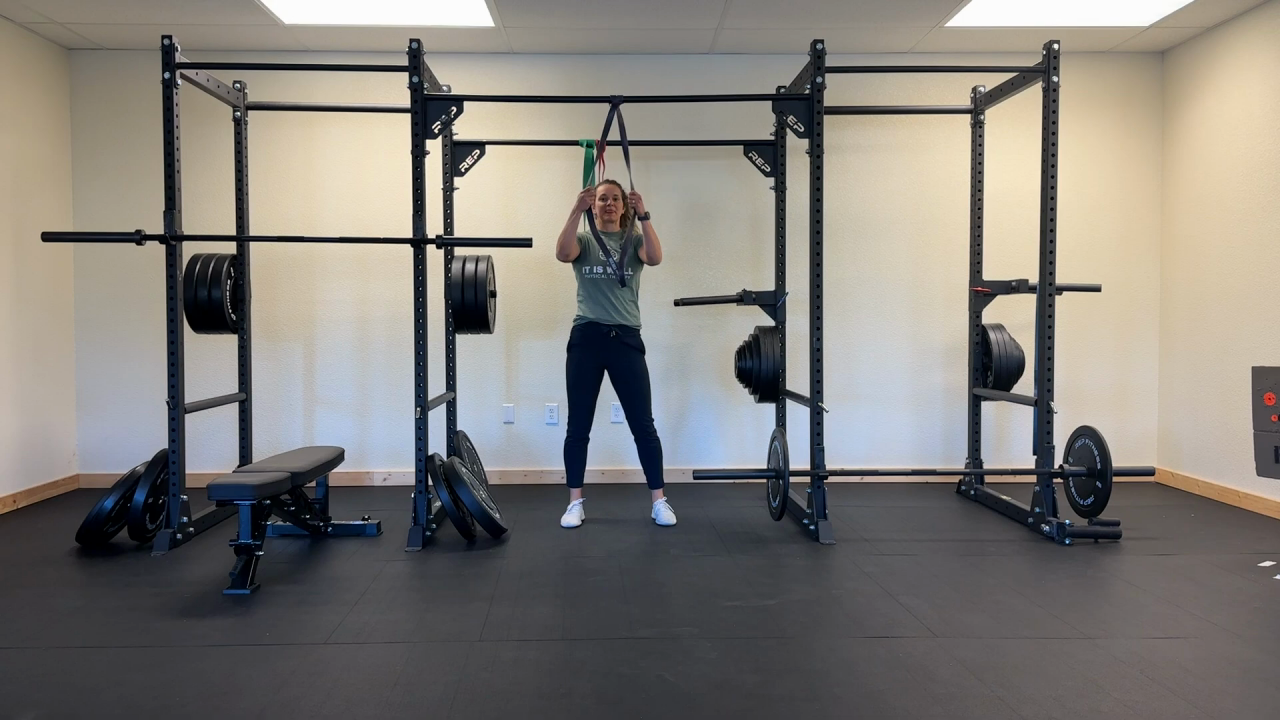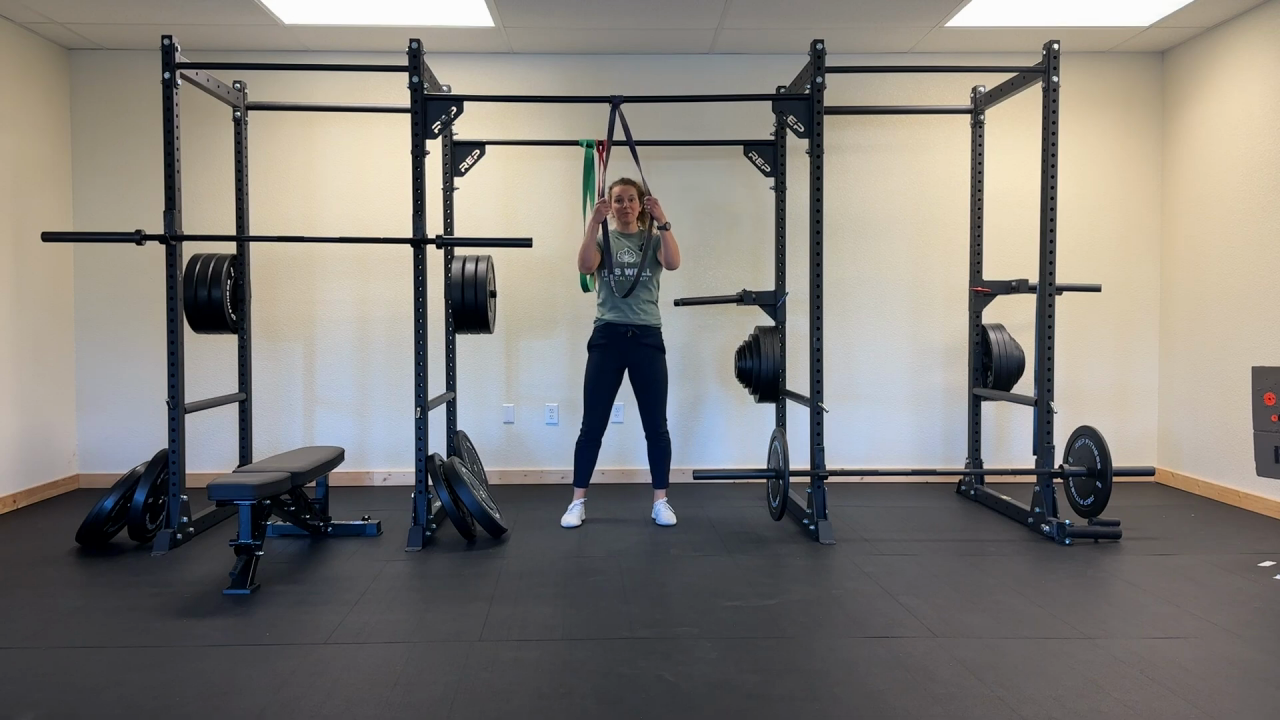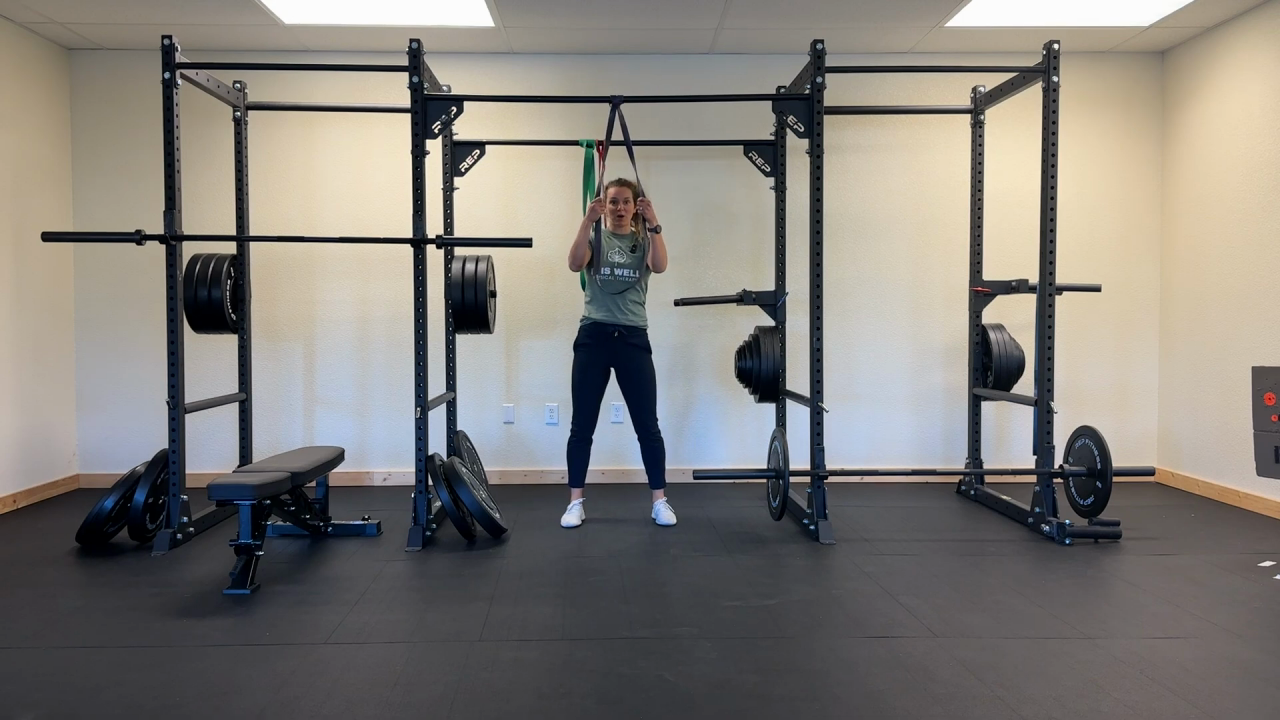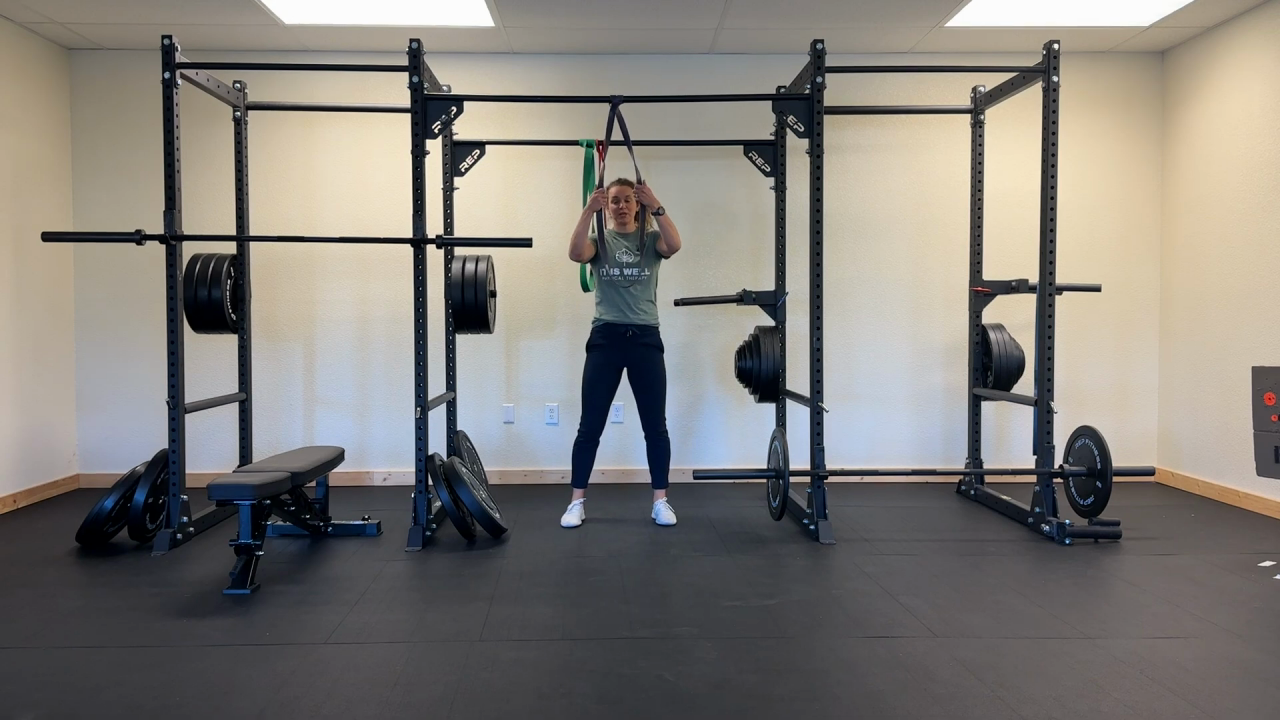
dt=0.5s
person 1, frame 1
left shoulder: (633, 241)
right shoulder: (583, 239)
left elbow: (654, 257)
right elbow: (562, 254)
left wrist: (643, 215)
right wrist: (576, 211)
left hip: (626, 339)
right hip: (586, 338)
left knee: (643, 425)
right knee: (578, 425)
left ankle: (659, 501)
right ankle: (575, 502)
person 1, frame 2
left shoulder: (653, 240)
right shoulder: (602, 240)
left elbow: (673, 263)
right elbow: (585, 267)
left wrist: (662, 222)
right wrist: (594, 222)
left hip: (647, 339)
right hip: (607, 338)
left knee: (656, 426)
right knee: (592, 425)
left ankle: (660, 501)
right ankle: (577, 502)
person 1, frame 3
left shoulder: (643, 242)
right shoulder: (594, 239)
left elbow: (660, 266)
right elbow: (574, 264)
left wrist: (654, 224)
right wrist: (588, 221)
left hip: (633, 339)
right hip: (593, 338)
left knee: (648, 425)
right knee: (582, 425)
left ankle: (660, 501)
right ankle: (576, 502)
person 1, frame 4
left shoulder: (650, 238)
right shoulder: (599, 240)
left elbow: (675, 245)
right elbow: (575, 254)
left wrist: (656, 207)
right wrist: (589, 211)
left hip: (645, 339)
right hip: (605, 338)
left knee: (655, 426)
right knee: (590, 425)
left ankle: (660, 501)
right ankle: (577, 502)
